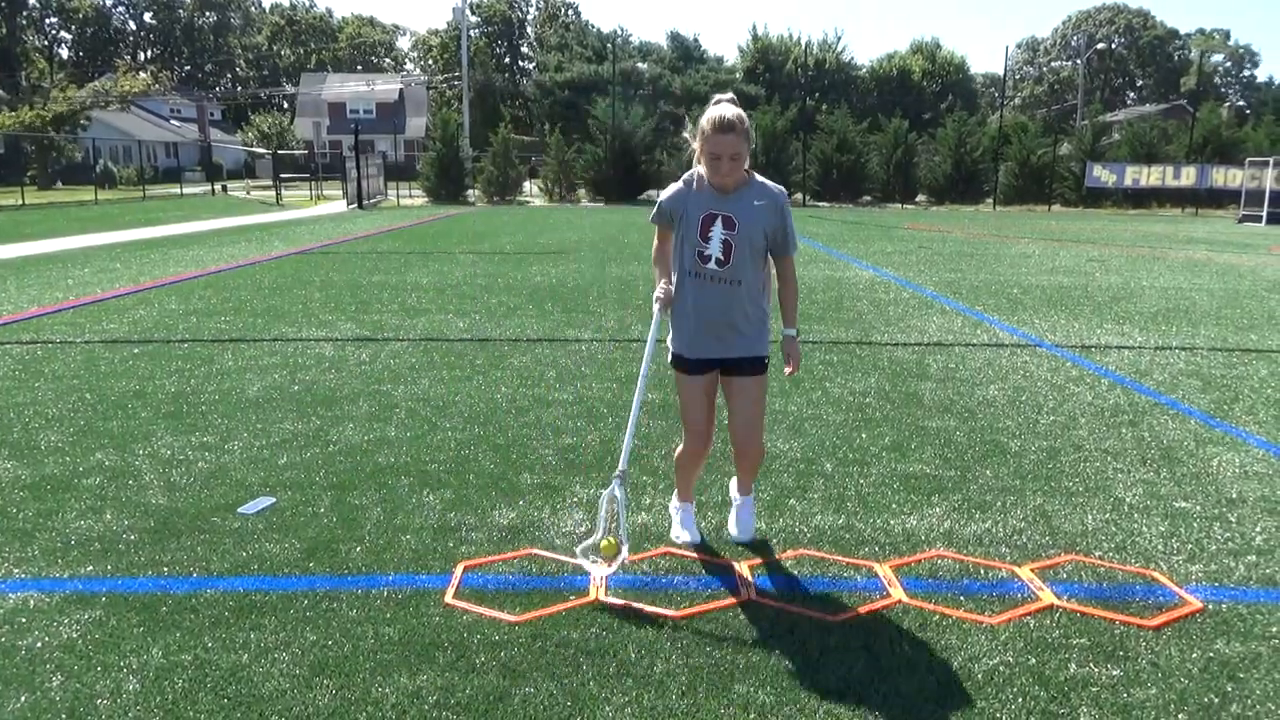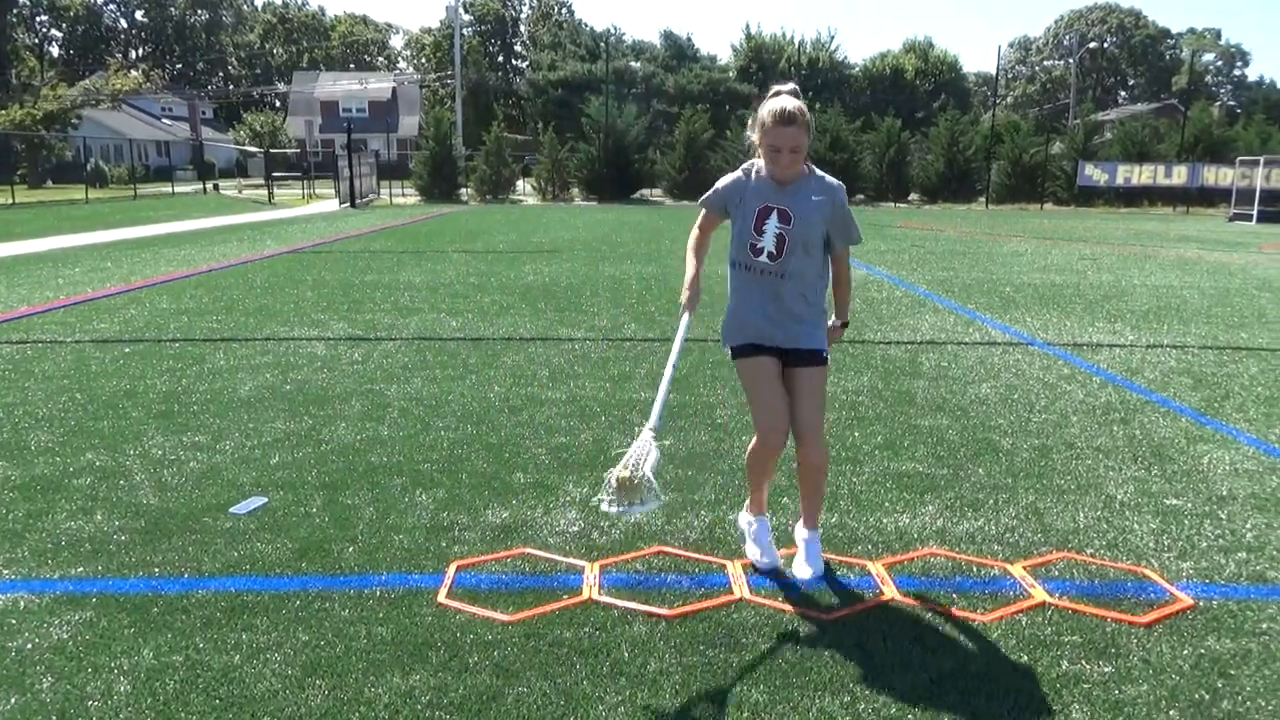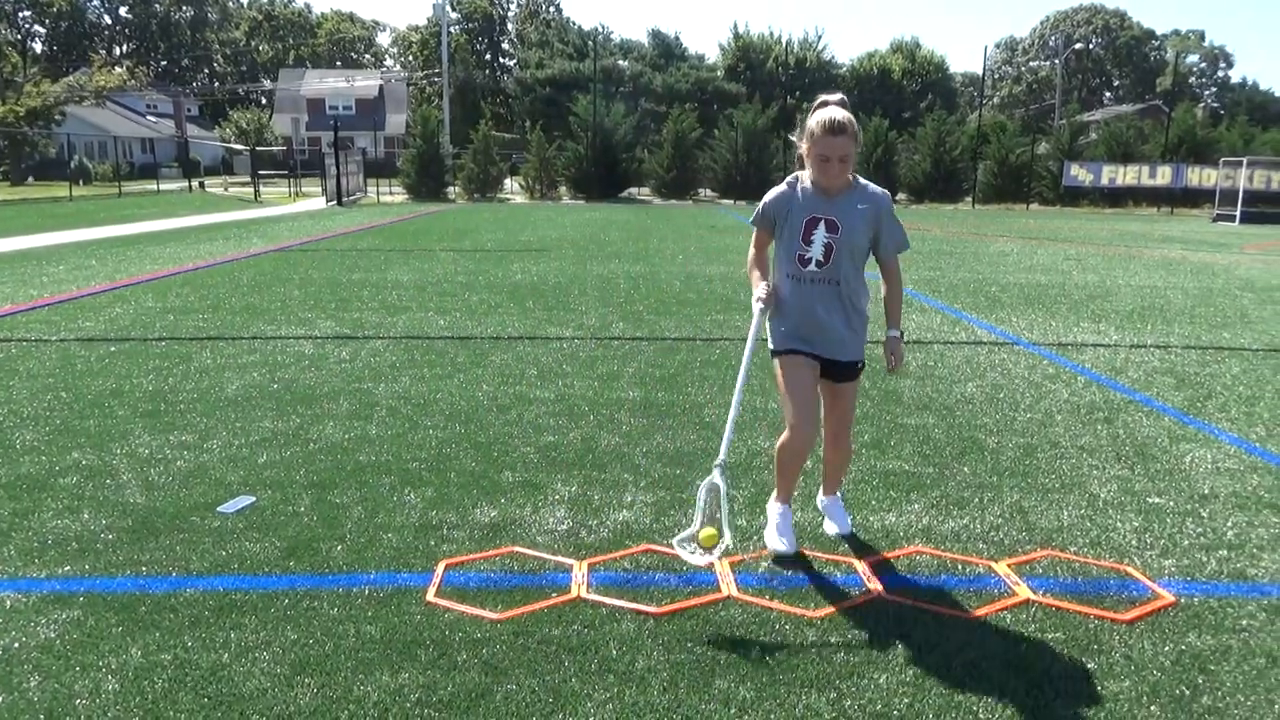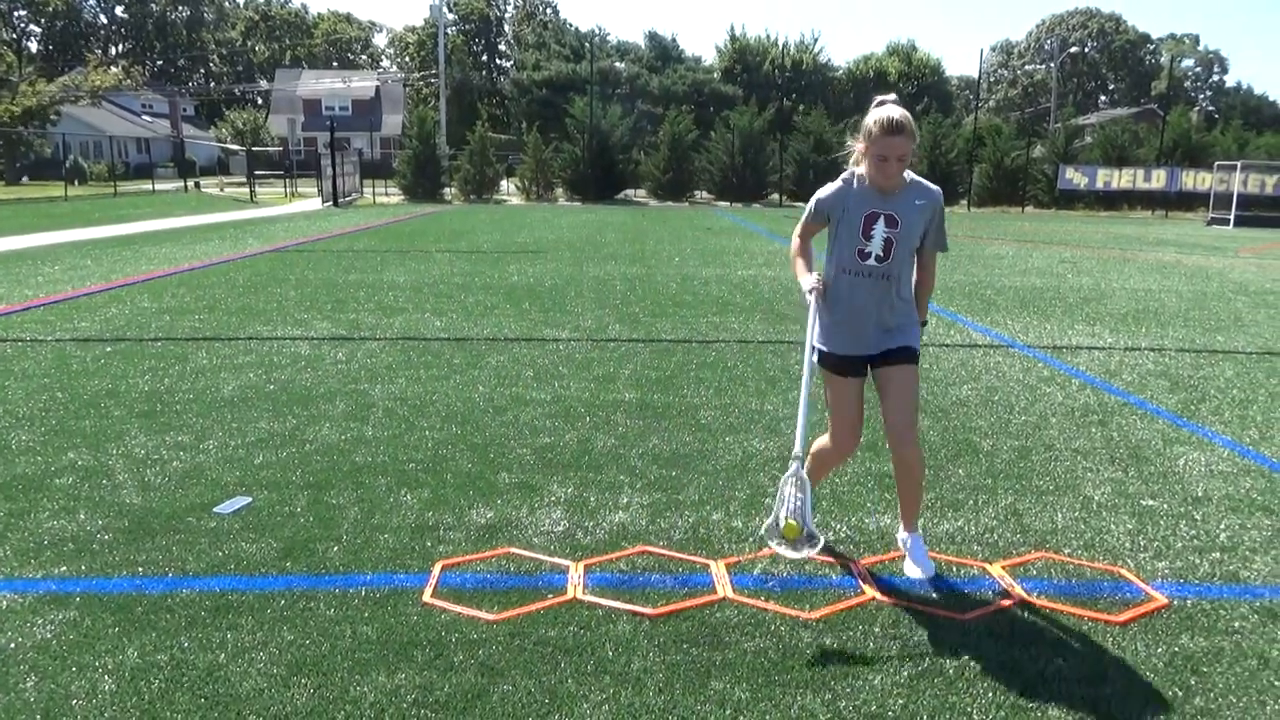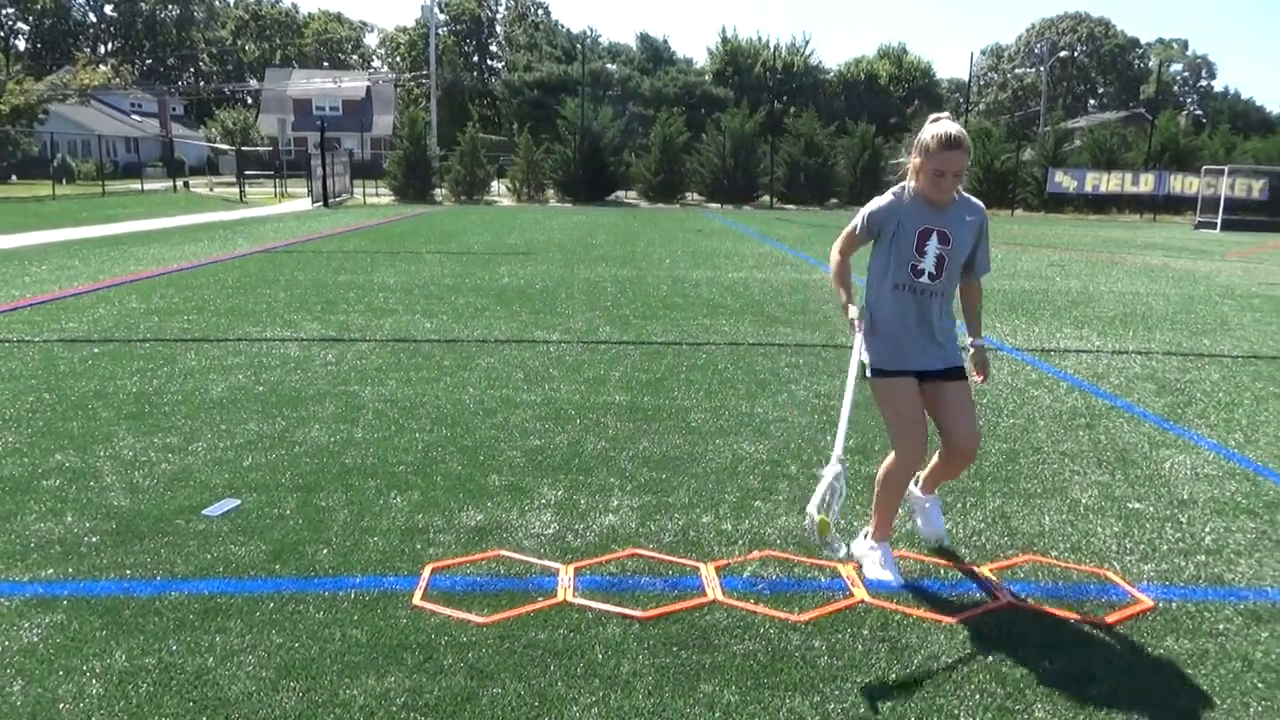
dt=0.3s
person 1, frame 1
left shoulder: (771, 199)
right shoulder: (678, 196)
left elbow: (785, 270)
right elbow: (661, 244)
left wrist: (790, 333)
right wrist: (663, 282)
left hip: (748, 339)
right hip: (692, 336)
left knee: (748, 441)
right knee: (696, 441)
left ankle: (744, 492)
right ankle: (683, 502)
person 1, frame 2
left shoulder: (828, 194)
right shoulder: (735, 187)
left elbow: (840, 262)
right elbow: (702, 230)
left wrist: (841, 320)
right wrist: (692, 279)
left hip: (806, 332)
right hip: (751, 327)
left knee: (811, 437)
right knee: (772, 430)
left ankle: (807, 530)
right ankle: (755, 514)
person 1, frame 3
left shoulder: (874, 201)
right shoulder: (782, 199)
left elbow: (891, 269)
right elbow: (758, 248)
left wrist: (894, 332)
right wrist: (760, 285)
left hip: (845, 337)
right hip: (792, 332)
left knee: (839, 438)
right knee: (801, 428)
left ankle: (830, 495)
right ankle: (781, 504)
person 1, frame 4
left shoulder: (927, 198)
right shoulder: (836, 196)
right elbow: (800, 240)
left wrist: (918, 317)
right wrist: (807, 276)
left hip: (896, 334)
right hip: (840, 333)
left knee: (905, 436)
right knee: (843, 438)
left ankle: (909, 534)
person 1, frame 5
left shoulder: (973, 215)
right shoulder: (887, 209)
left elbow: (970, 282)
right elbow: (840, 253)
left wrist: (977, 343)
right wrist: (850, 303)
left hip: (939, 348)
right hip: (888, 347)
left knee: (964, 445)
right knee: (910, 450)
left ankle: (924, 489)
right ankle: (873, 540)
